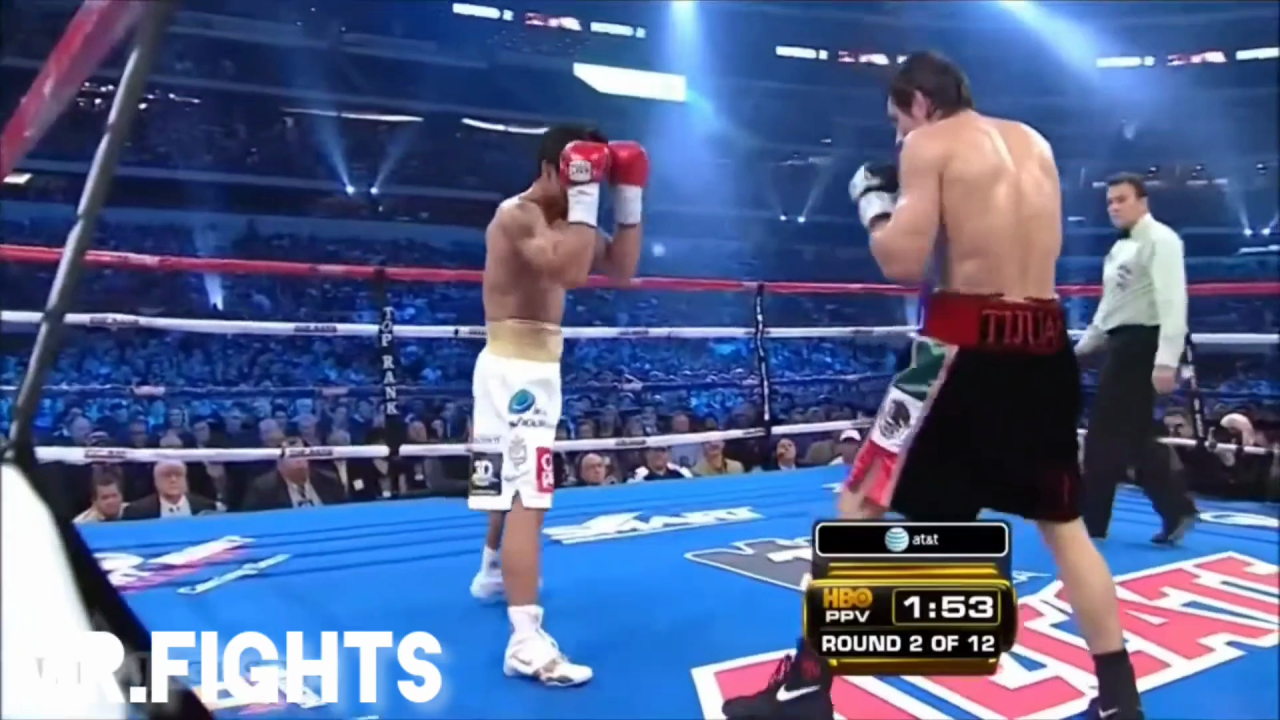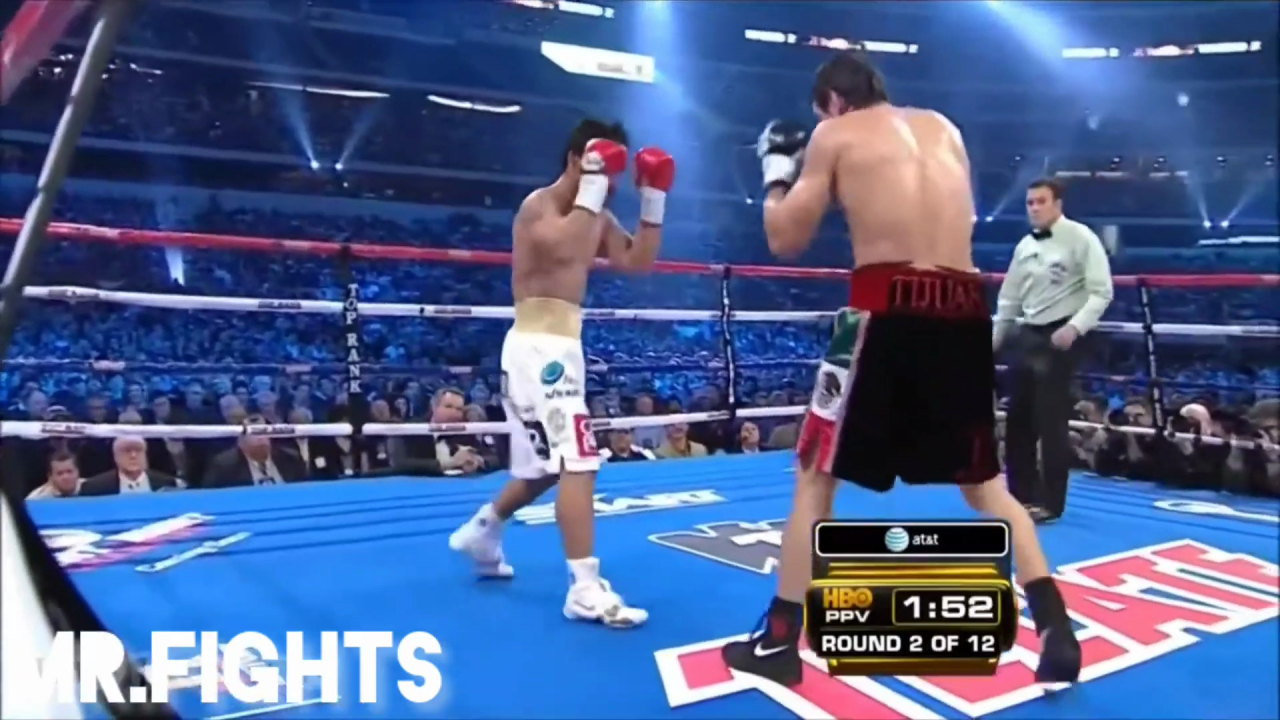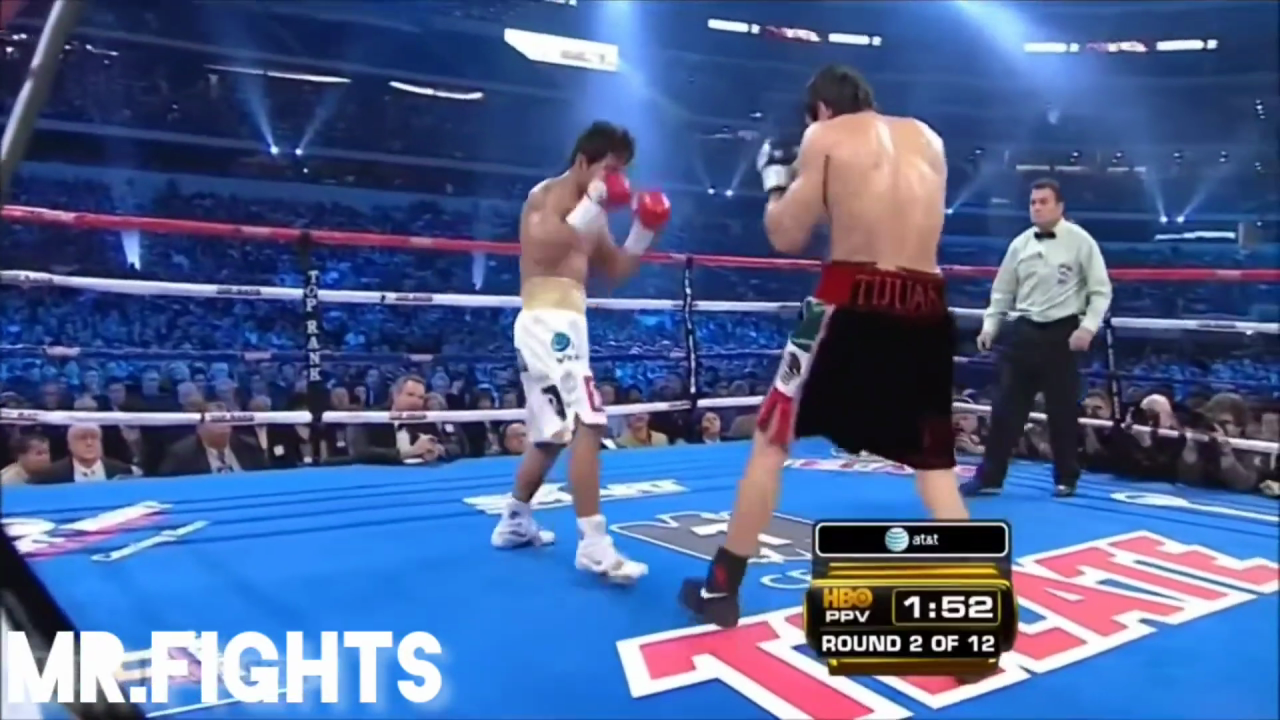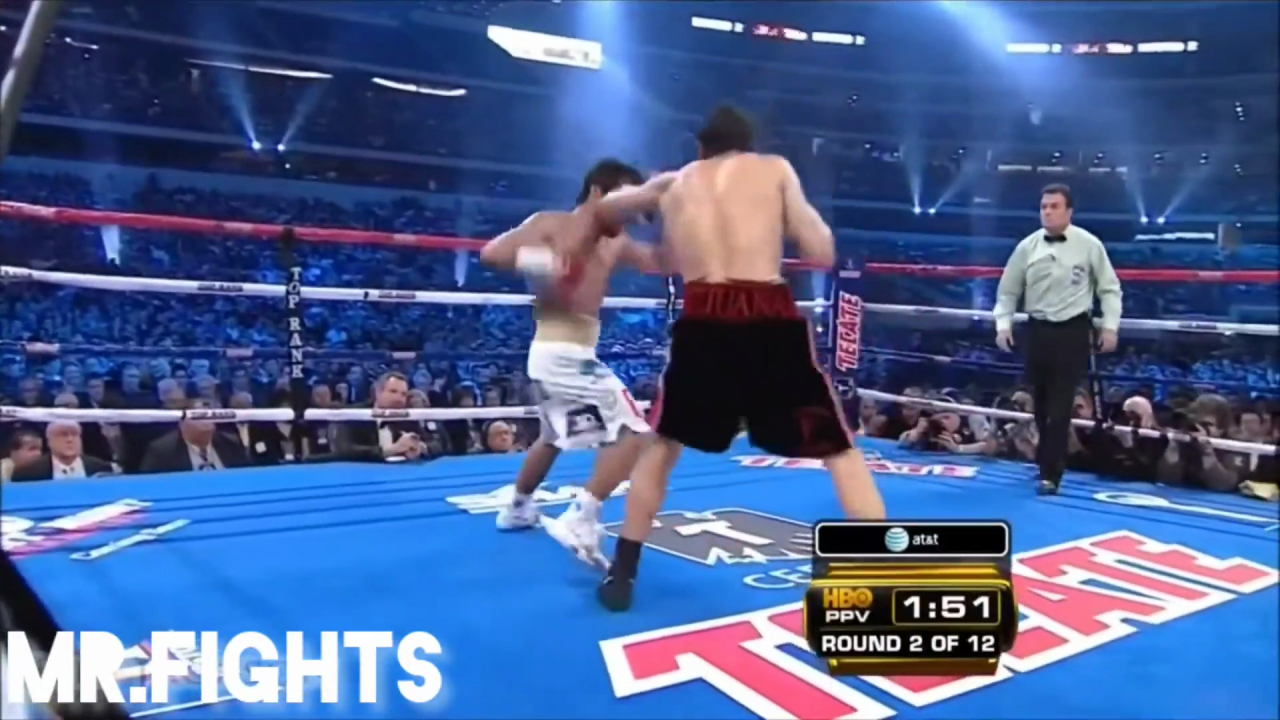
dt=0.5s
person 1, frame 1
left shoulder: (930, 144)
right shoulder: (1034, 144)
left elbow: (905, 262)
left wrist: (875, 203)
left hip: (967, 340)
right hip: (1044, 343)
left knee: (866, 503)
right knee: (1063, 522)
person 1, frame 2
left shoulder: (837, 135)
right shoulder: (943, 129)
left elbow: (784, 238)
left wrist: (778, 164)
left hip: (887, 309)
right hip: (963, 312)
left knee: (815, 475)
right knee: (983, 482)
left ankle: (780, 641)
right ankle: (1053, 626)
person 1, frame 3
left shoulder: (824, 137)
right shoulder: (927, 138)
left elbow: (786, 238)
left wrist: (777, 176)
left hip: (851, 304)
right hip: (924, 308)
left knee: (771, 440)
right knee: (935, 467)
left ankle: (721, 588)
person 1, frame 4
left shoulder: (673, 183)
right shoulder: (774, 170)
left elbow: (606, 209)
right elbow: (821, 255)
left hip: (703, 321)
right hip: (772, 319)
left knee: (662, 446)
right knee: (842, 456)
left ankle: (621, 575)
person 2, frame 1
left shoulder: (561, 219)
right shoulder: (518, 215)
left elbow: (620, 267)
right elbow: (566, 268)
left wrist: (629, 191)
right wrist: (585, 194)
left hip: (533, 370)
right hip: (515, 371)
left knee: (519, 489)
right knee: (527, 497)
left ankle: (494, 572)
right ankle: (528, 643)
person 2, frame 2
left shoulder: (597, 217)
right shoulder: (542, 204)
left elbow: (639, 260)
right elbow: (564, 251)
left wrist: (653, 195)
right wrist: (594, 184)
left hip: (558, 347)
right hip: (541, 348)
left knee: (543, 466)
right knee: (576, 465)
left ankle: (480, 533)
right ankle: (586, 588)
person 2, frame 3
left shoulder: (592, 210)
right shoulder: (548, 194)
left elbow: (616, 271)
right elbow: (545, 248)
left wrist: (645, 228)
right wrist: (595, 203)
left hip: (563, 324)
right hip: (547, 324)
left knee: (552, 434)
right knee: (585, 428)
left ankle: (514, 523)
right ankle: (594, 545)
person 2, frame 4
left shoulder: (614, 242)
right shoulder: (551, 224)
left elbow: (655, 261)
right elbow: (492, 252)
right wrist: (544, 264)
left hip: (572, 354)
right hip: (563, 355)
left knee: (554, 439)
right knee: (633, 434)
left ankle: (517, 509)
right ankle: (580, 520)
person 3, frame 1
left shoulder: (1160, 241)
right shoulder: (1121, 247)
left elbow: (1172, 303)
left wrist: (1167, 361)
right wrist: (1084, 345)
left hip: (1136, 345)
right hip: (1119, 344)
left knee: (1106, 433)
right knee: (1135, 435)
left ankle: (1091, 521)
right ankle: (1175, 508)
person 3, frame 2
left shoulder: (1081, 239)
right shoulder: (1025, 246)
left elbow: (1101, 291)
right elbow: (1009, 298)
left wrist: (1074, 327)
right wrist: (994, 337)
left hip: (1060, 339)
right hip: (1028, 336)
left knee: (1050, 418)
right knee: (1018, 418)
left ankle: (1050, 501)
right ankle: (1022, 492)
person 3, frame 3
left shoulder: (1081, 242)
right shoulder: (1020, 245)
left elbow: (1101, 290)
right elbow: (1003, 291)
left wrist: (1088, 327)
right wrist: (989, 326)
left hip: (1060, 333)
right hip: (1025, 330)
left knee: (1062, 409)
right knee: (1007, 403)
left ankle: (1066, 477)
right ankle: (990, 476)
person 3, frame 4
left shoulder: (1089, 245)
right shoulder: (1027, 247)
left elbow: (1109, 288)
right elbow: (1008, 290)
left wrist: (1110, 327)
right wrist: (1004, 324)
left hip: (1072, 331)
right hip: (1038, 330)
left knee: (1060, 403)
right knee: (1041, 402)
left ankle: (1051, 473)
right ankle: (1047, 463)
